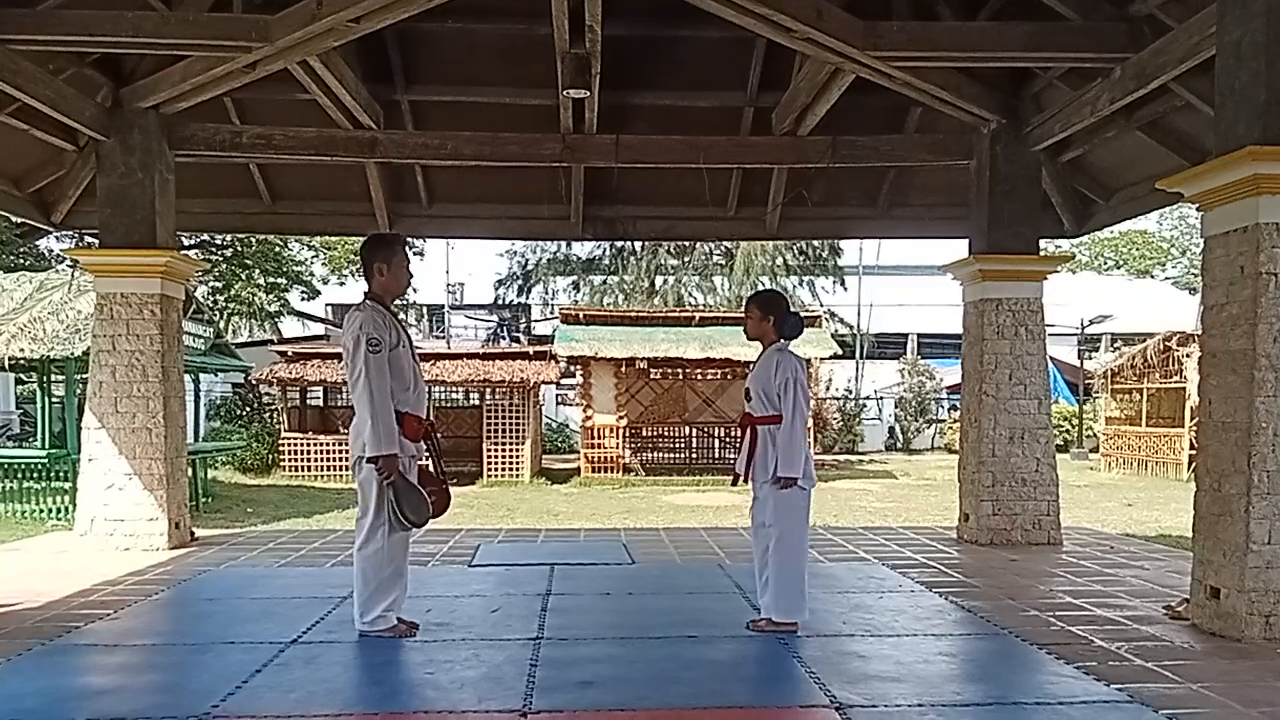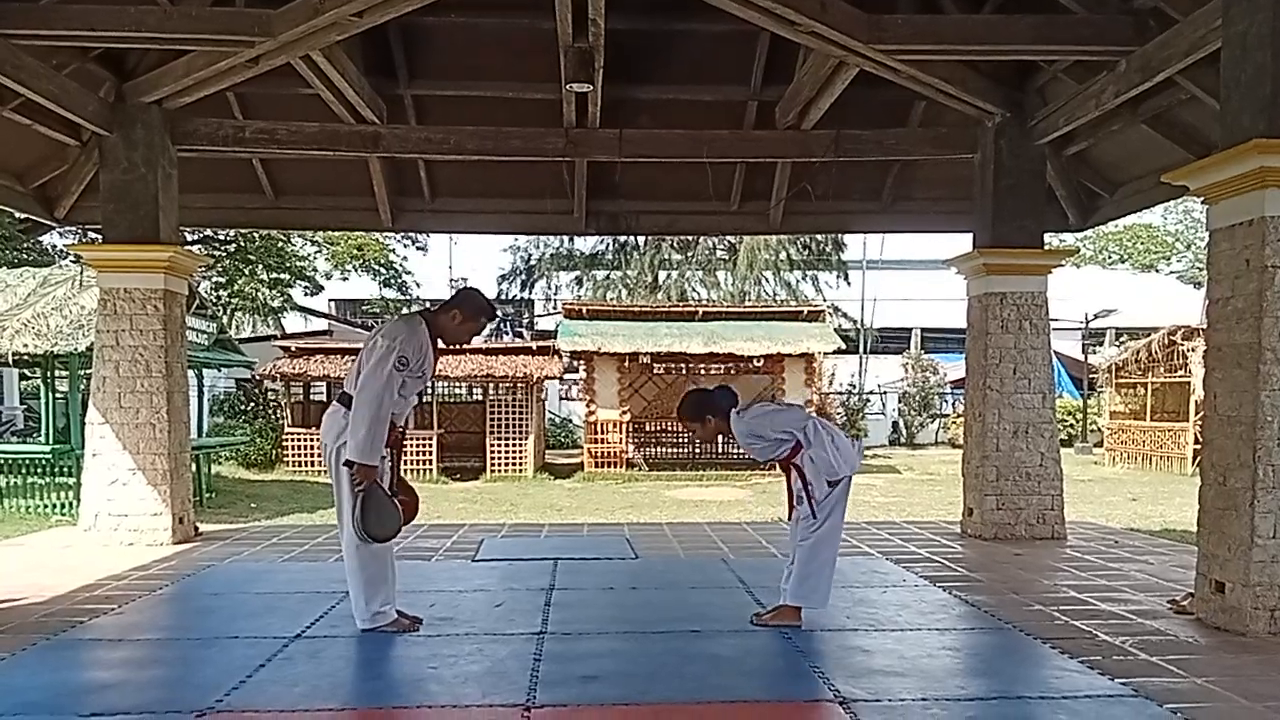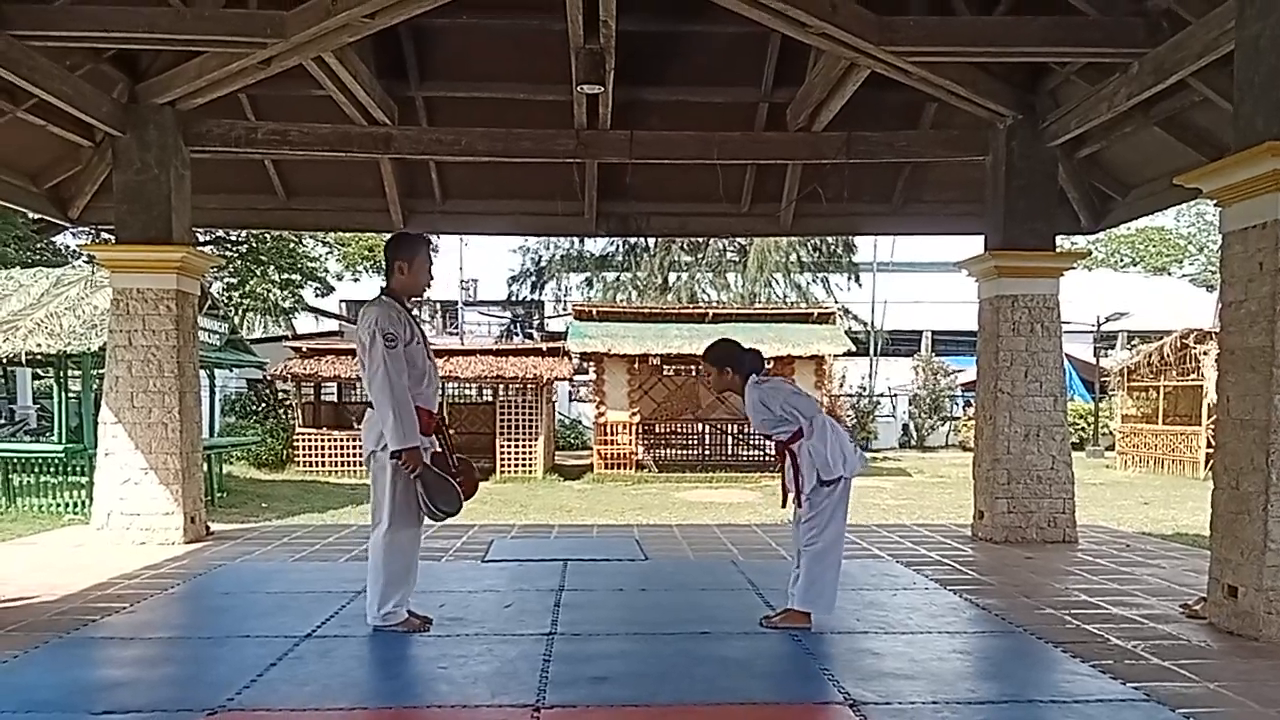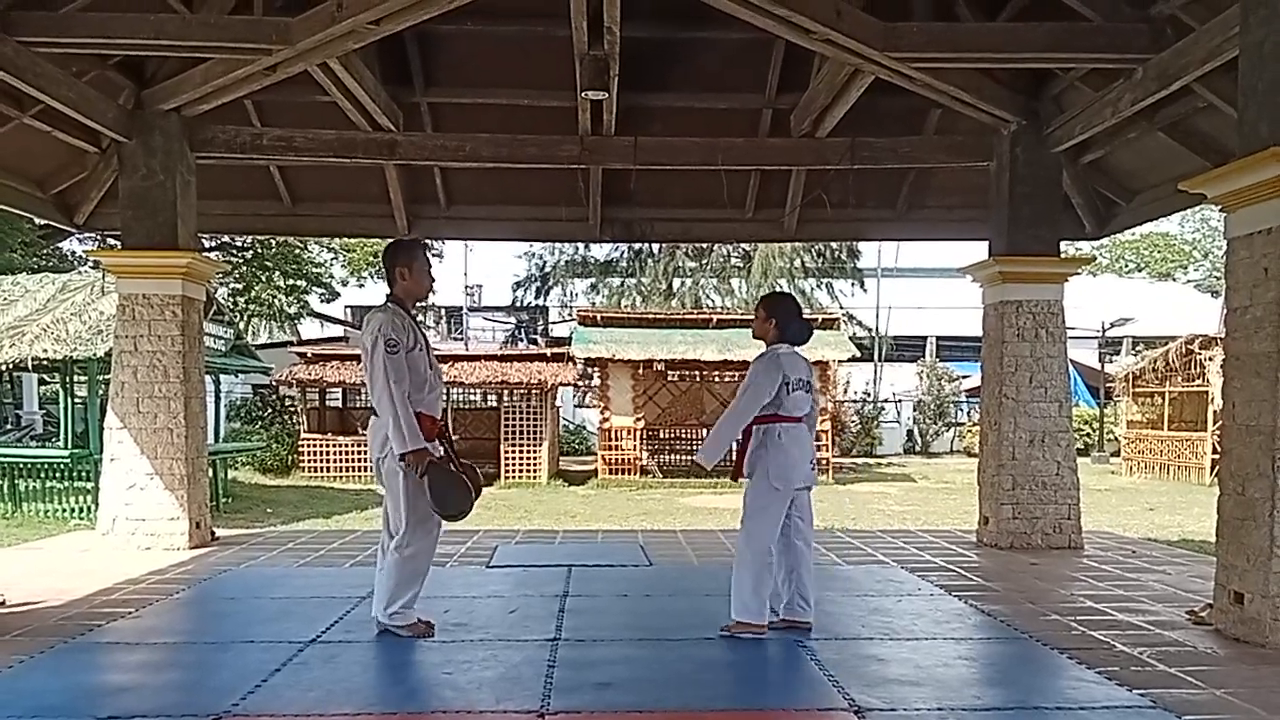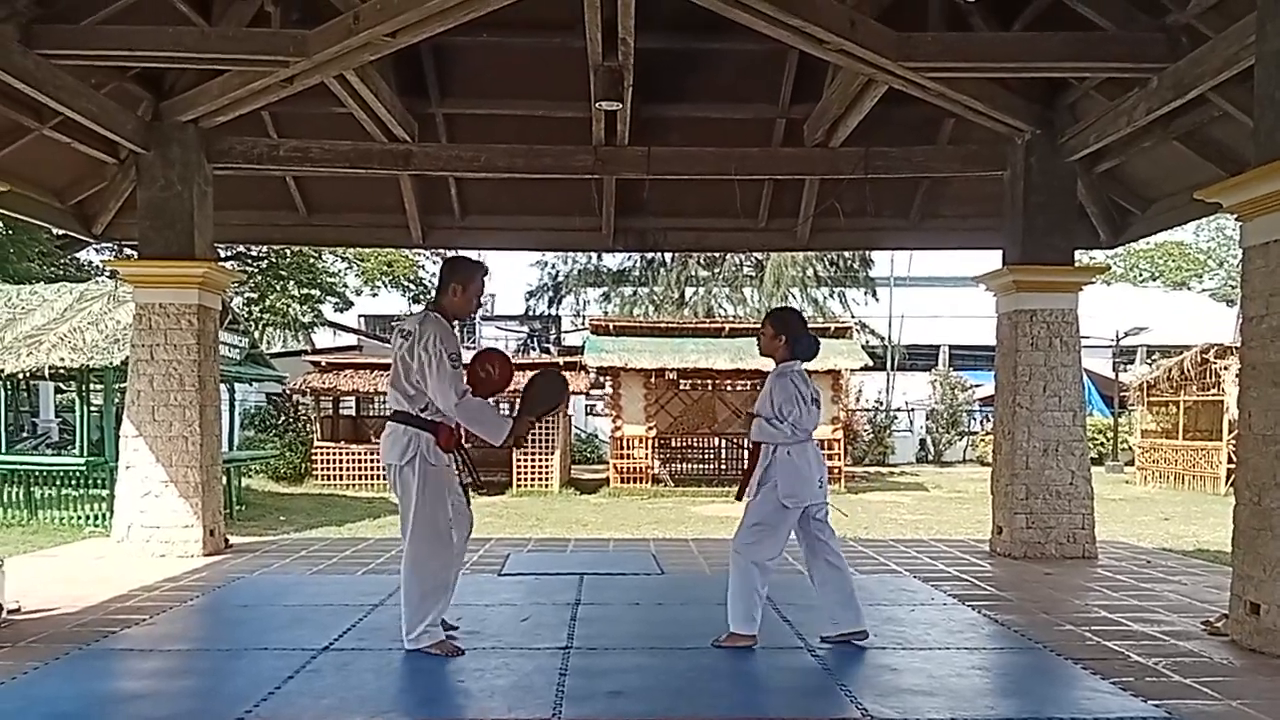
dt=0.7s
person 1, frame 1
left shoulder: (386, 319)
right shoulder: (367, 322)
right elbow: (371, 393)
right wrist: (385, 451)
left hip: (399, 439)
right hip: (382, 442)
left knee: (394, 530)
right knee: (379, 530)
left ankle: (385, 612)
right ankle: (373, 619)
person 1, frame 2
left shoulder: (421, 337)
right shoulder: (406, 337)
right elbow: (372, 398)
left wrist: (376, 454)
right wrist: (365, 458)
left hip: (368, 434)
right hip: (353, 432)
left ankle: (382, 607)
right ankle: (375, 614)
person 1, frame 3
left shoulder: (400, 315)
right shoulder: (382, 317)
right elbow: (389, 387)
right wrist: (407, 444)
left hip: (408, 432)
right hip: (395, 435)
left knee: (406, 523)
right knee: (394, 523)
left ankle: (394, 606)
right ankle: (386, 612)
person 1, frame 4
left shoulder: (404, 322)
right shoulder: (386, 323)
right elbow: (389, 392)
left wrist: (423, 441)
right wrist: (415, 446)
left hip: (408, 438)
right hip: (399, 438)
left knee: (403, 528)
right knee: (417, 526)
left ankle: (392, 611)
right ankle: (395, 612)
person 1, frame 5
left shoulder: (414, 325)
right shoulder: (437, 333)
right elbow: (454, 401)
left wrist: (487, 408)
right wrist: (507, 428)
left hip: (420, 441)
right hip: (419, 444)
left knee: (456, 524)
right knee: (429, 540)
left ankle: (424, 613)
right ankle: (420, 632)
person 2, frame 1
left shoulder: (785, 362)
right shoulder: (768, 360)
left elbow: (795, 418)
left wrist: (788, 470)
left hip: (782, 466)
right hip: (766, 464)
left knee: (784, 536)
right knee: (765, 534)
left ankle: (786, 614)
right ankle: (776, 610)
person 2, frame 2
left shoulder: (746, 426)
right shoulder: (740, 423)
left elbow: (799, 421)
right elbow: (790, 416)
left hip: (828, 461)
right hip: (811, 467)
left knee: (812, 534)
right knee: (803, 534)
left ankle: (792, 609)
right ankle: (790, 603)
person 2, frame 3
left shoulder: (760, 394)
right shoulder: (756, 391)
left elbow: (810, 415)
right elbow: (805, 408)
left wrist: (823, 470)
left hip: (822, 462)
right hip: (811, 461)
left knee: (817, 536)
right knee: (807, 535)
left ankle: (803, 611)
right ankle: (799, 605)
person 2, frame 4
left shoulder: (768, 364)
right shoulder: (802, 365)
left elbow: (740, 412)
left wrist: (706, 454)
left hip: (774, 456)
right hip: (799, 454)
left knee: (756, 539)
right knee: (794, 539)
left ankle: (750, 617)
right ankle: (797, 612)
person 2, frame 5
left shoulder: (783, 380)
right shoulder: (799, 377)
left elbow: (796, 430)
left wrist: (758, 426)
right wrist: (762, 423)
left hip: (785, 474)
right hip: (807, 472)
left knee: (749, 549)
right knee: (822, 551)
left ankle: (744, 630)
right ankle: (850, 623)
